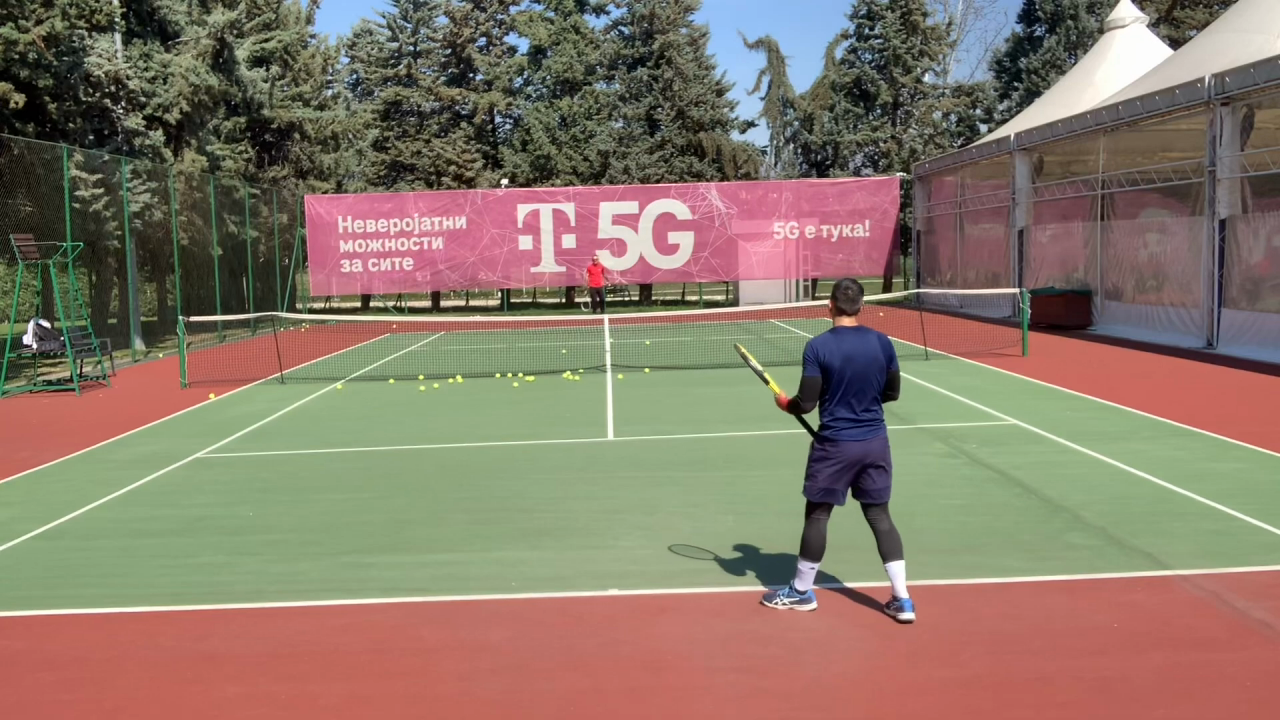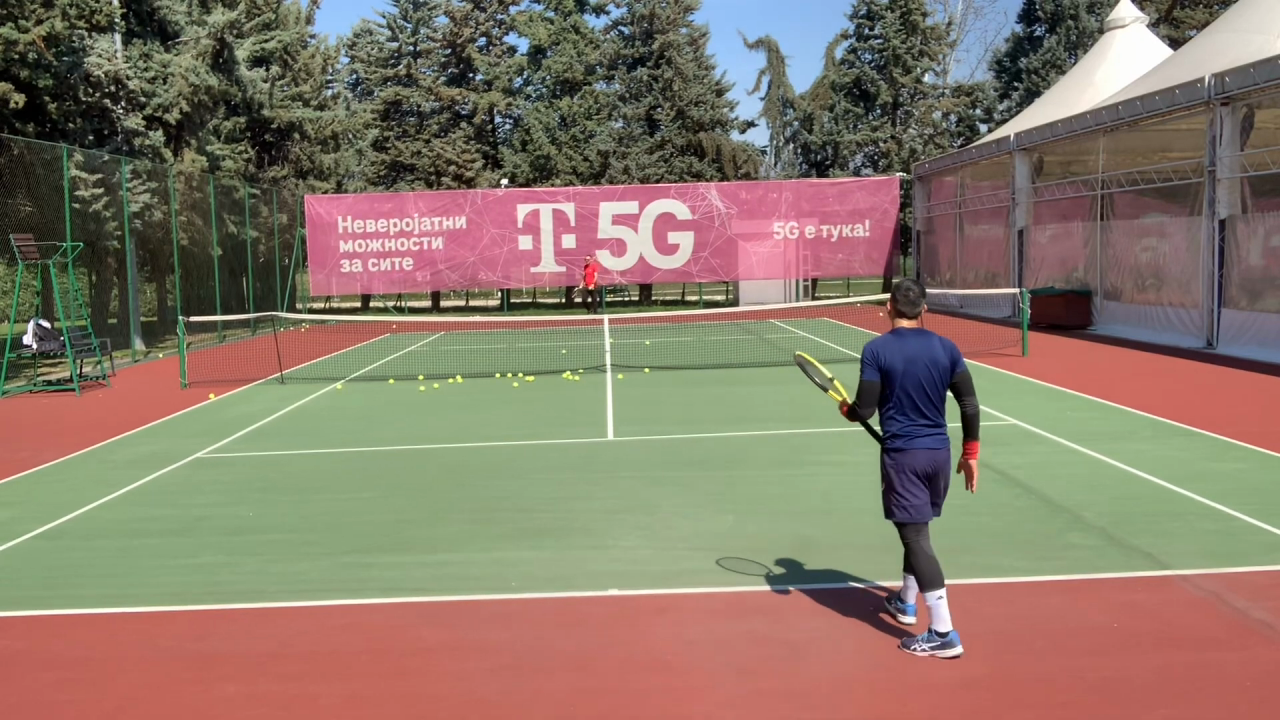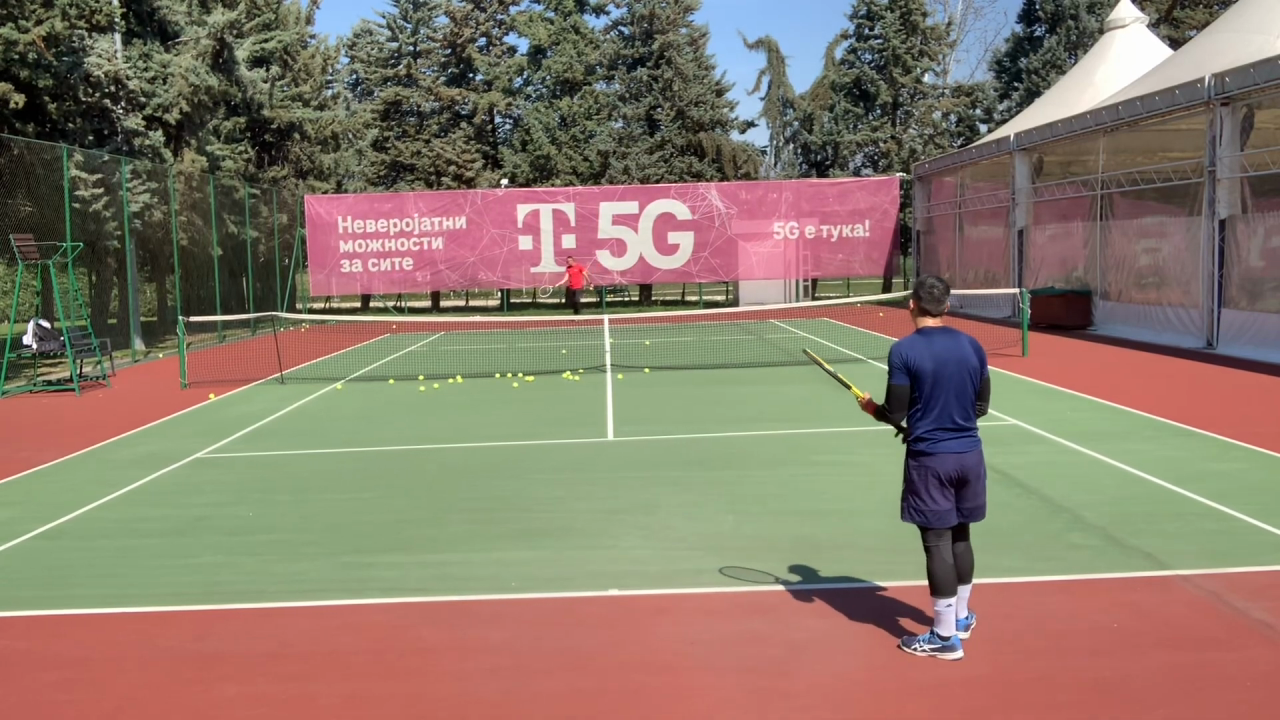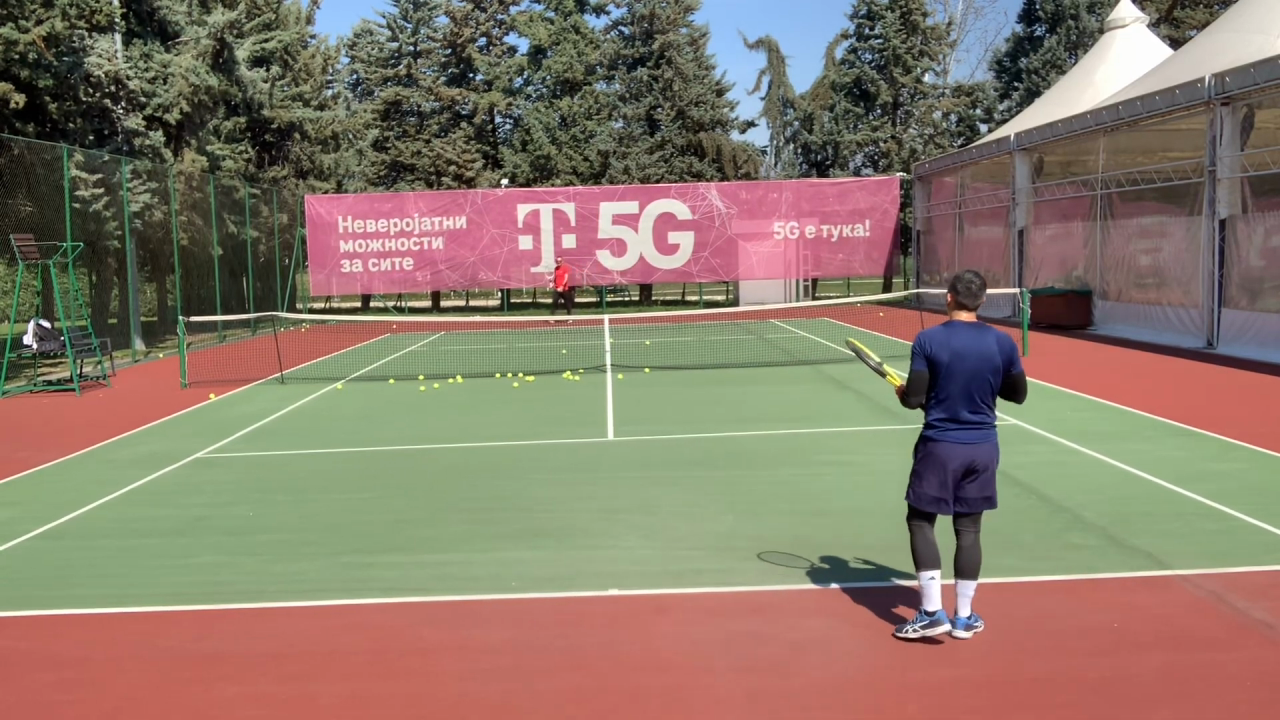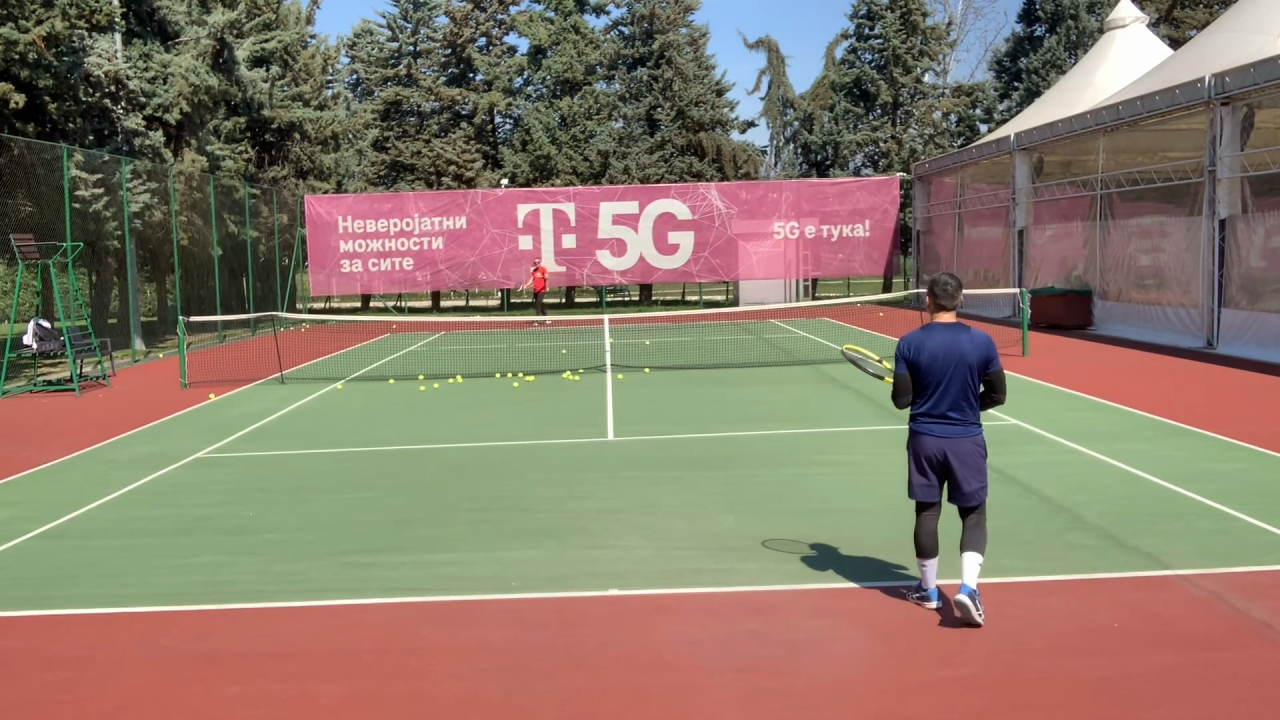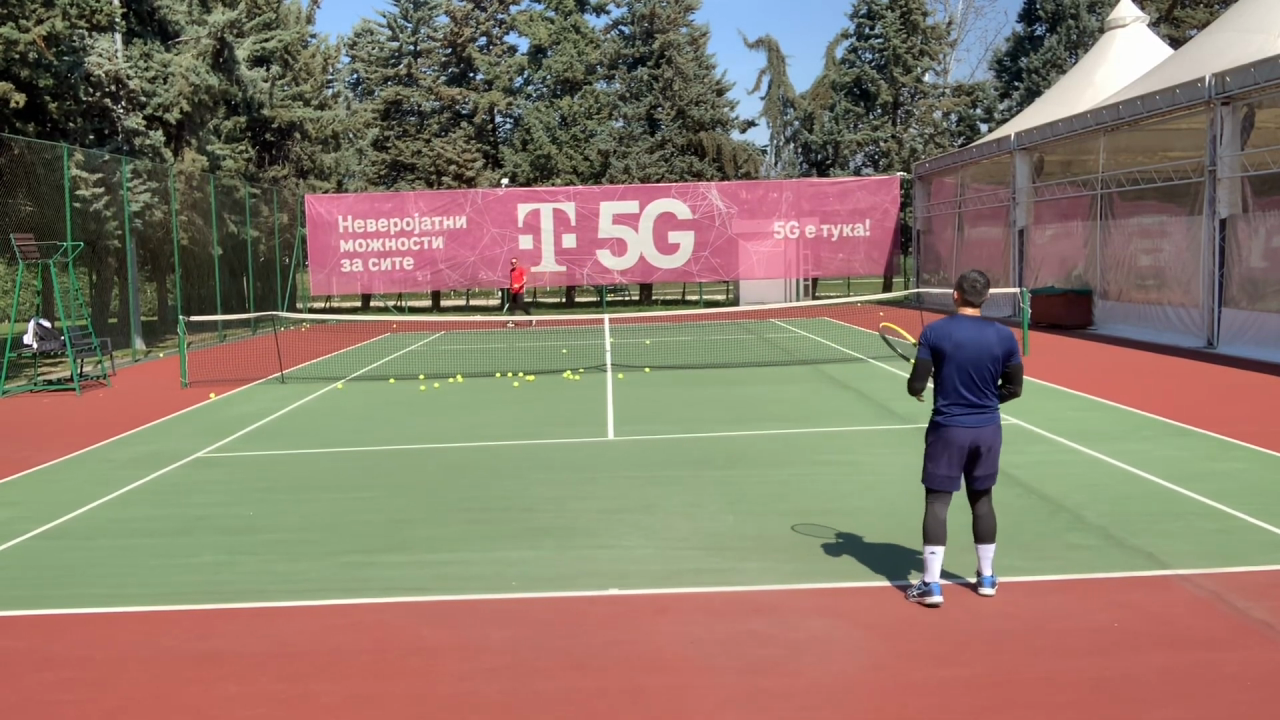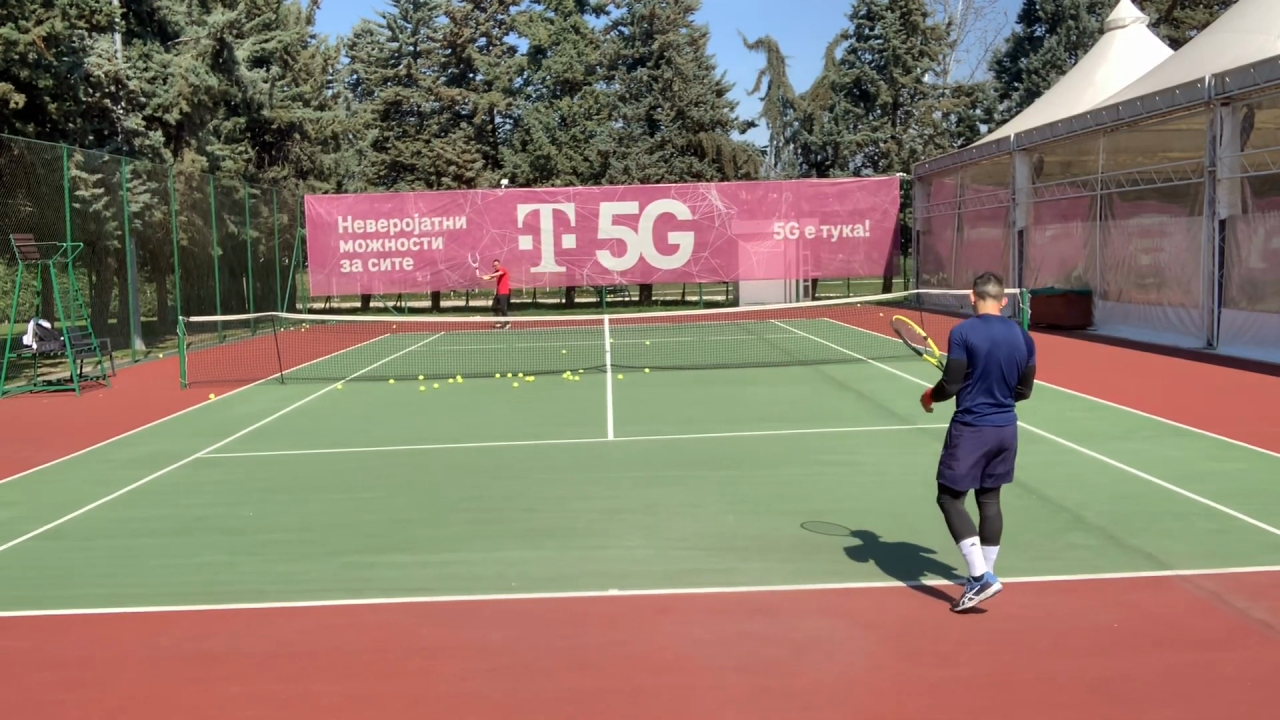
dt=0.7s
person 1, frame 1
left shoulder: (818, 347)
right shoulder: (883, 344)
left elbow: (807, 402)
right elbow: (892, 392)
left wrist: (785, 403)
left hip: (836, 445)
right hip: (875, 442)
left knee: (817, 515)
right knee: (880, 517)
left ankle: (802, 590)
right ankle: (902, 600)
person 1, frame 2
left shoulder: (876, 350)
right shoulder: (946, 348)
left elbow: (864, 410)
right elbow: (970, 405)
left wrist: (846, 410)
right wrist: (970, 452)
left hip: (903, 454)
right hip: (939, 451)
left knee: (914, 536)
right knee: (917, 527)
left ankle: (943, 633)
right ankle: (906, 602)
person 1, frame 3
left shoulder: (903, 351)
right shoulder: (973, 346)
left elbow: (894, 414)
right elbow: (981, 405)
left wrist: (870, 407)
left hip: (929, 459)
right hip: (969, 454)
left knee: (937, 543)
right knee: (960, 536)
left ankle: (945, 636)
right ankle: (961, 617)
person 1, frame 4
left shoulder: (928, 340)
right shoulder: (1003, 343)
left elbow: (913, 399)
right elbow: (1018, 394)
left wrist: (902, 392)
left hip: (939, 446)
right hip: (983, 447)
left knee: (920, 522)
right knee: (969, 530)
left ankle: (932, 612)
right ankle: (964, 616)
person 1, frame 5
left shoulder: (909, 343)
right shoulder: (982, 342)
left elbow: (901, 400)
right elbow: (997, 396)
left hip: (925, 440)
right hip: (967, 440)
left knee: (927, 514)
right knee: (973, 515)
left ankle: (928, 590)
right ankle: (968, 587)
person 1, frame 6
left shoulder: (934, 332)
right shoulder: (1004, 336)
left elbow: (915, 386)
right elbow: (1014, 388)
left wrist: (935, 383)
left hip: (947, 430)
right hip: (987, 429)
left knee: (937, 503)
right knee: (982, 500)
left ankle: (931, 584)
right ankle: (987, 577)
person 1, frame 7
left shoulder: (963, 332)
right shoulder: (1023, 337)
left elbow: (950, 386)
right elbow: (1024, 389)
left wrist: (929, 395)
left hip: (970, 429)
right hip: (1005, 429)
left knee: (950, 499)
right knee: (989, 499)
left ankle: (981, 576)
right ankle: (984, 571)
